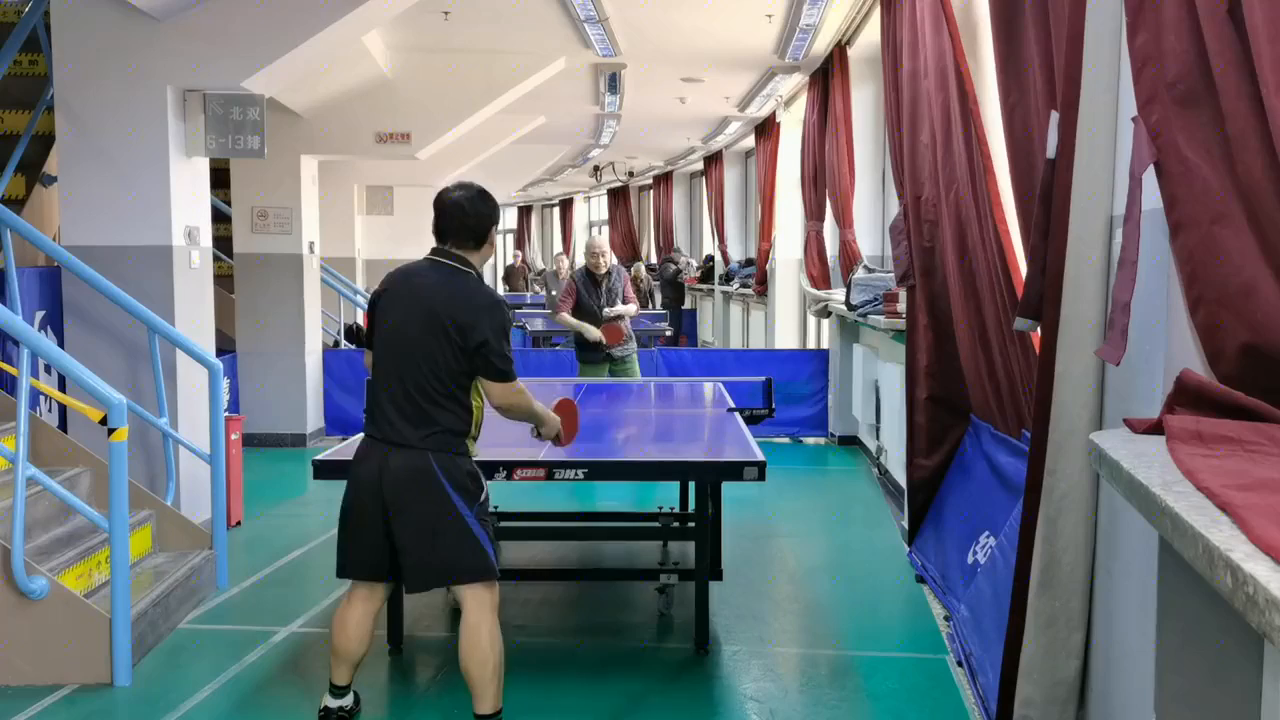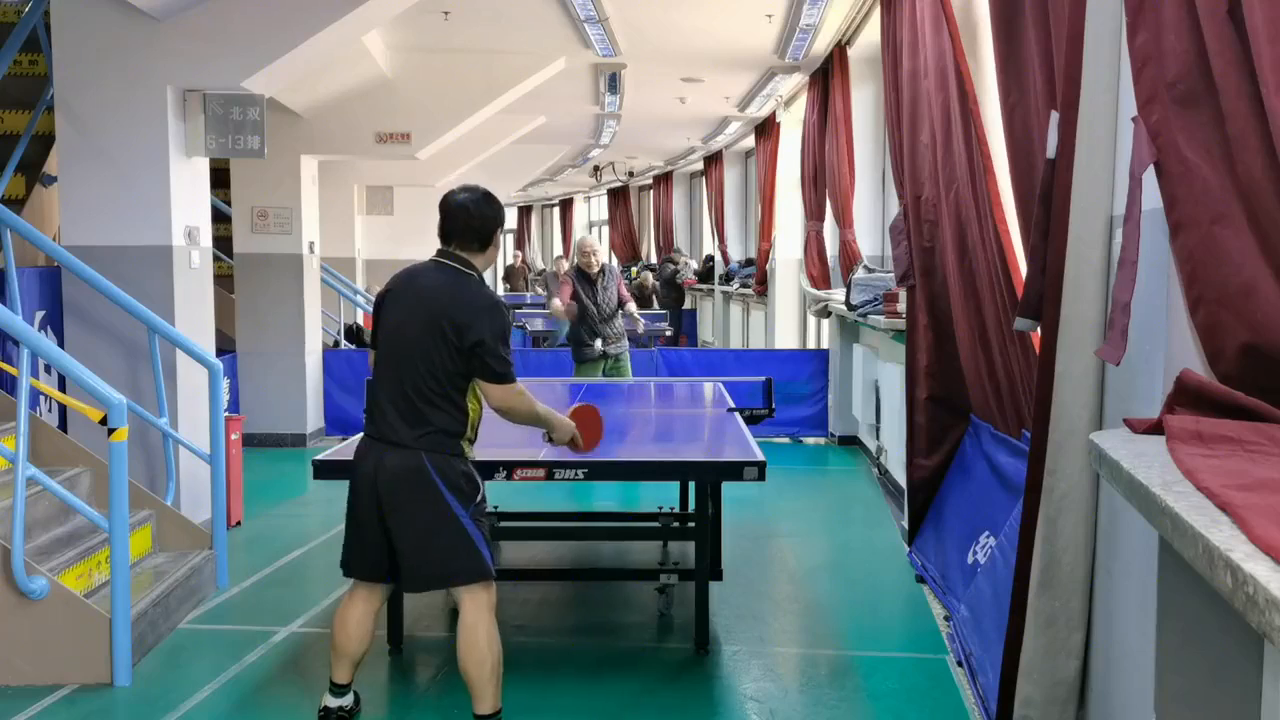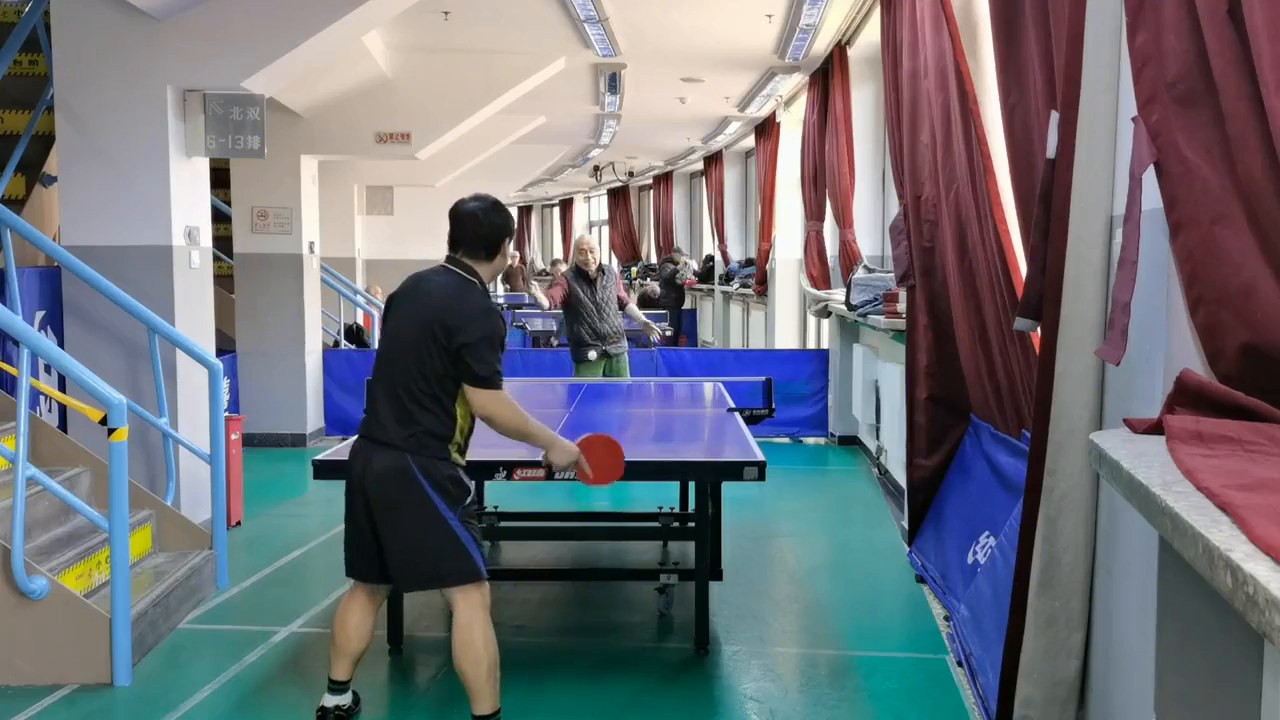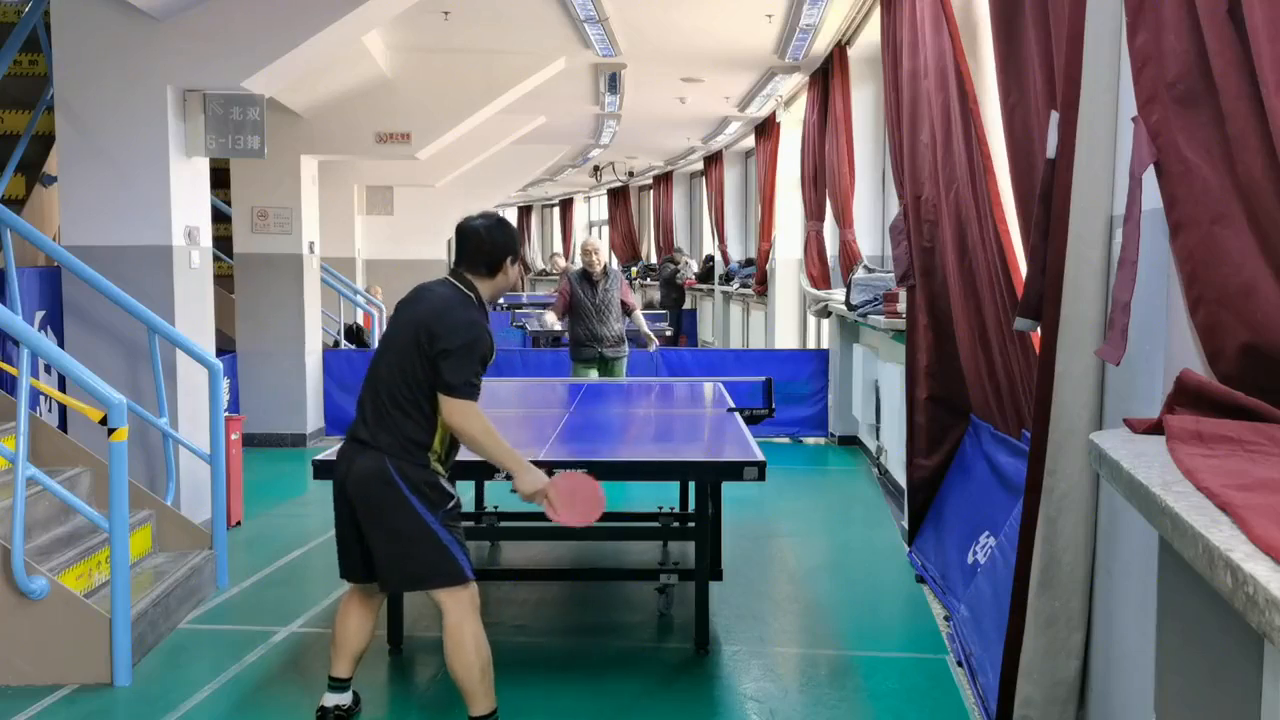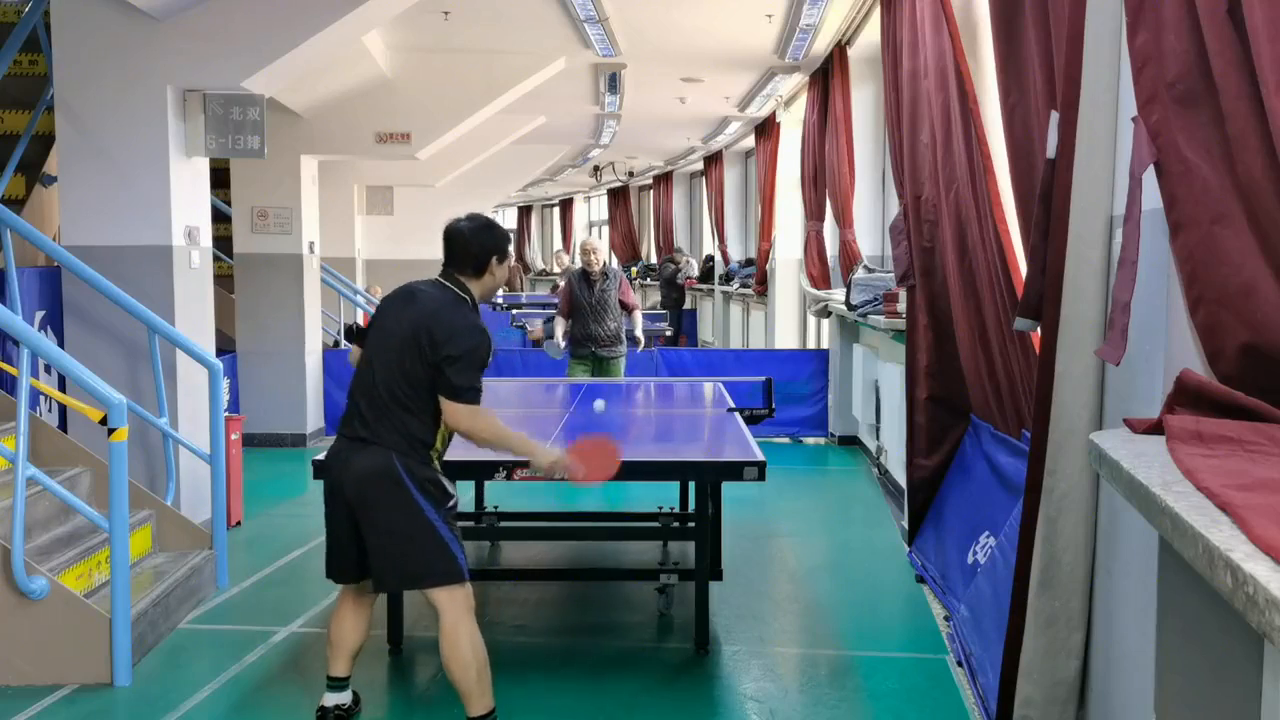
dt=0.2s
person 1, frame 1
left shoulder: (393, 283)
right shoulder: (483, 303)
right elbow: (503, 395)
right wrist: (543, 418)
left hip: (375, 459)
right hip: (435, 468)
left knee: (365, 588)
right knee: (479, 596)
person 1, frame 2
left shoulder: (399, 284)
right shoulder: (482, 306)
right elbow: (502, 396)
right wrist: (554, 422)
left hip: (375, 457)
right hip: (431, 468)
left knee: (366, 586)
right knee: (476, 596)
person 1, frame 3
left shoulder: (413, 287)
right shoulder: (478, 312)
right elbow: (488, 404)
right wrist: (552, 443)
left hip: (370, 458)
right hip: (420, 469)
left knee: (367, 585)
right knee: (470, 597)
person 1, frame 4
left shoulder: (422, 296)
right shoulder: (467, 325)
right elbow: (458, 414)
right wrist: (521, 469)
left hip: (356, 461)
right hip: (400, 473)
left knee: (367, 587)
right knee: (459, 600)
person 1, frame 5
left shoulder: (404, 296)
right shoulder: (466, 329)
right elbow: (464, 417)
right wrist: (533, 450)
left hip: (345, 460)
right hip: (394, 472)
left knee: (358, 585)
right knee: (453, 600)
person 2, frame 1
left shoulder: (620, 274)
right shoulder: (577, 280)
left elbow: (633, 306)
right elbow: (560, 315)
left wrist: (620, 309)
right wrist: (583, 327)
left hip: (623, 349)
right hip: (591, 354)
person 2, frame 2
left shoulder: (612, 273)
right shoulder: (571, 279)
left elbow: (626, 300)
right elbow: (555, 304)
left wrist: (632, 312)
right wrist: (559, 308)
left hip: (617, 348)
right hip: (587, 351)
person 2, frame 3
left shoulder: (610, 274)
right shoulder: (567, 280)
left elbow: (625, 302)
right elbow: (547, 301)
left wrist: (642, 320)
right wrist: (537, 295)
left hip: (616, 348)
right hip: (586, 353)
person 2, frame 4
left shoulder: (616, 278)
right shoulder: (572, 280)
left elbow: (632, 308)
right elbow: (557, 311)
left wrist: (644, 329)
right wrist: (547, 320)
left hip: (615, 351)
right hip: (584, 354)
person 2, frame 5
left shoulder: (617, 277)
right shoulder: (573, 280)
left elbow: (634, 308)
right elbow: (563, 313)
left wrist: (638, 329)
right wrist: (558, 333)
left hip: (612, 351)
right hip: (580, 352)
